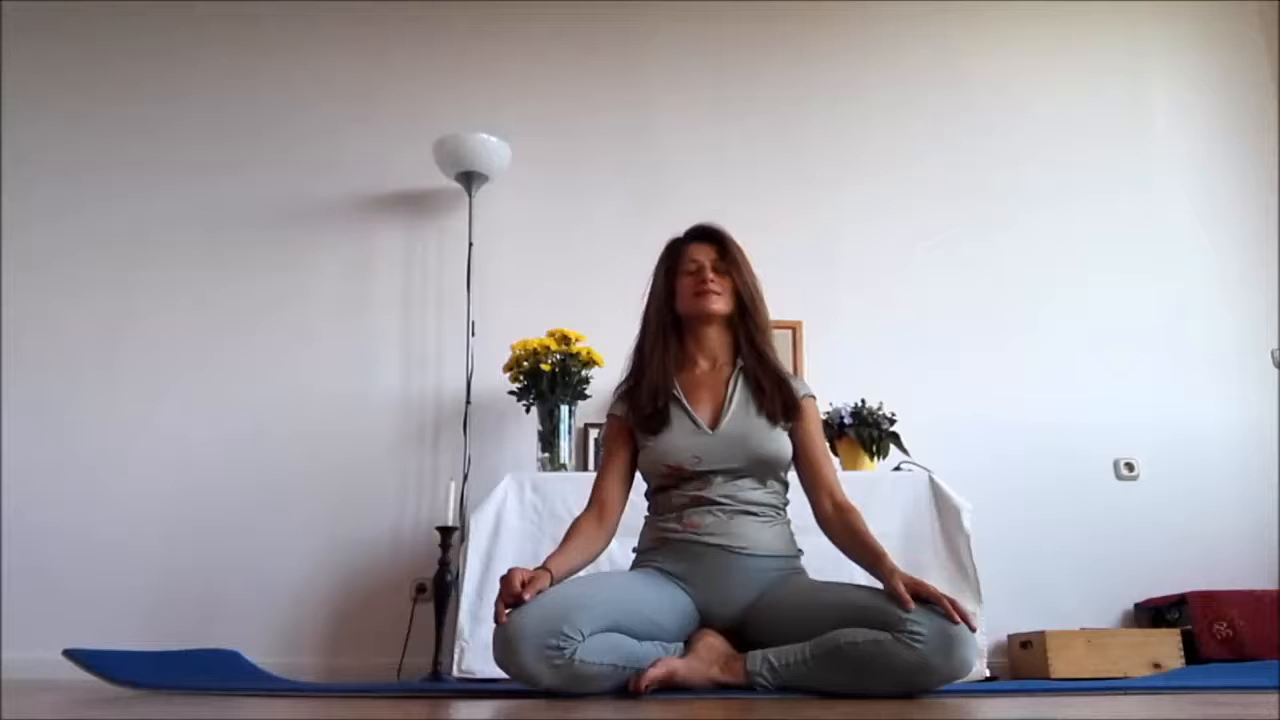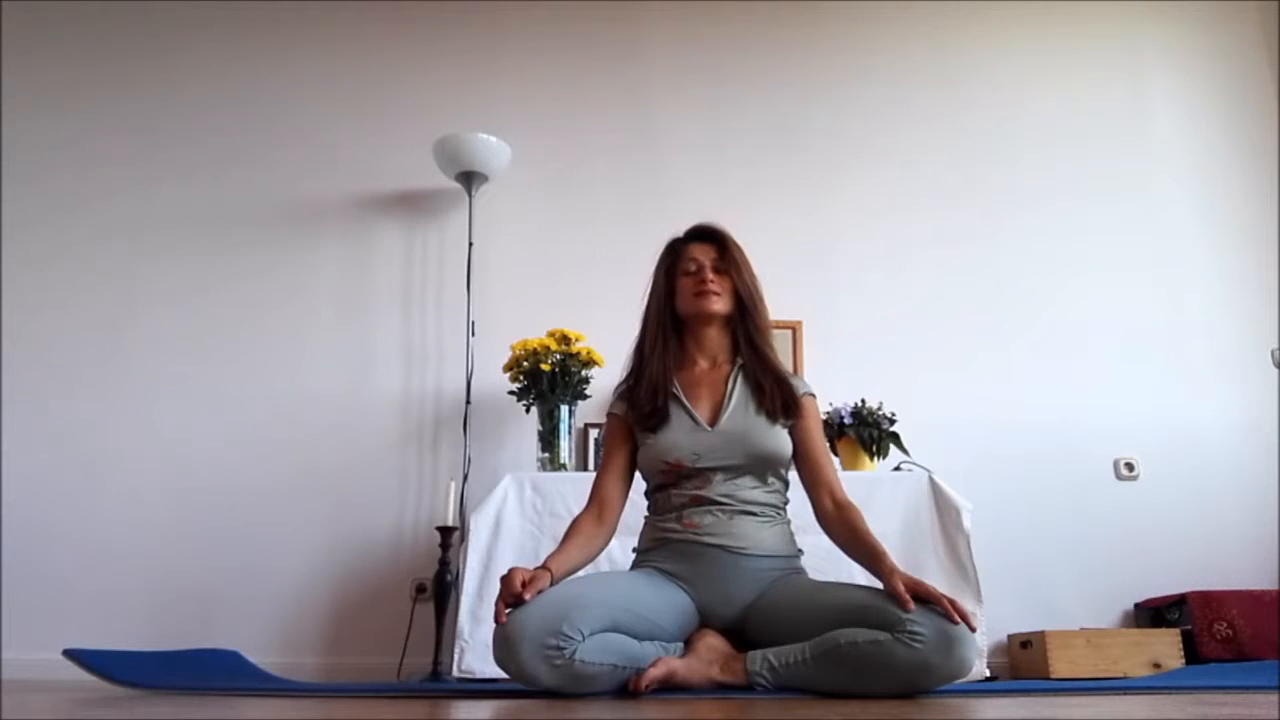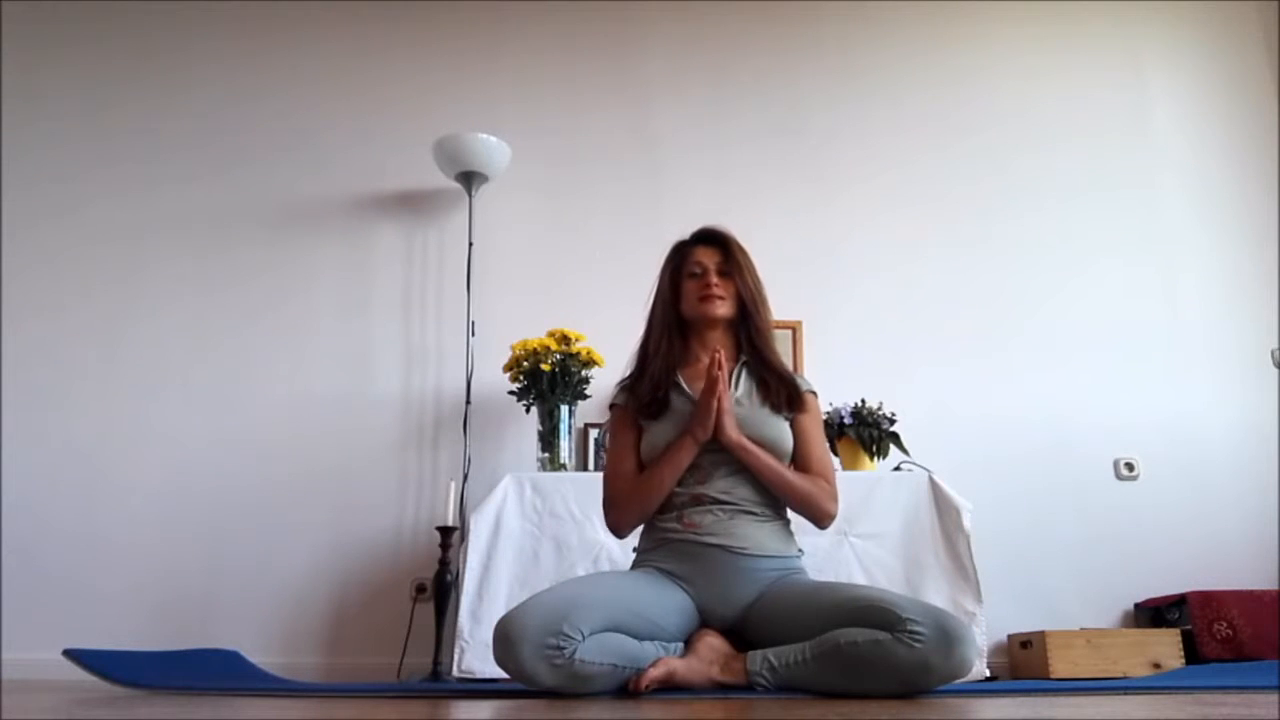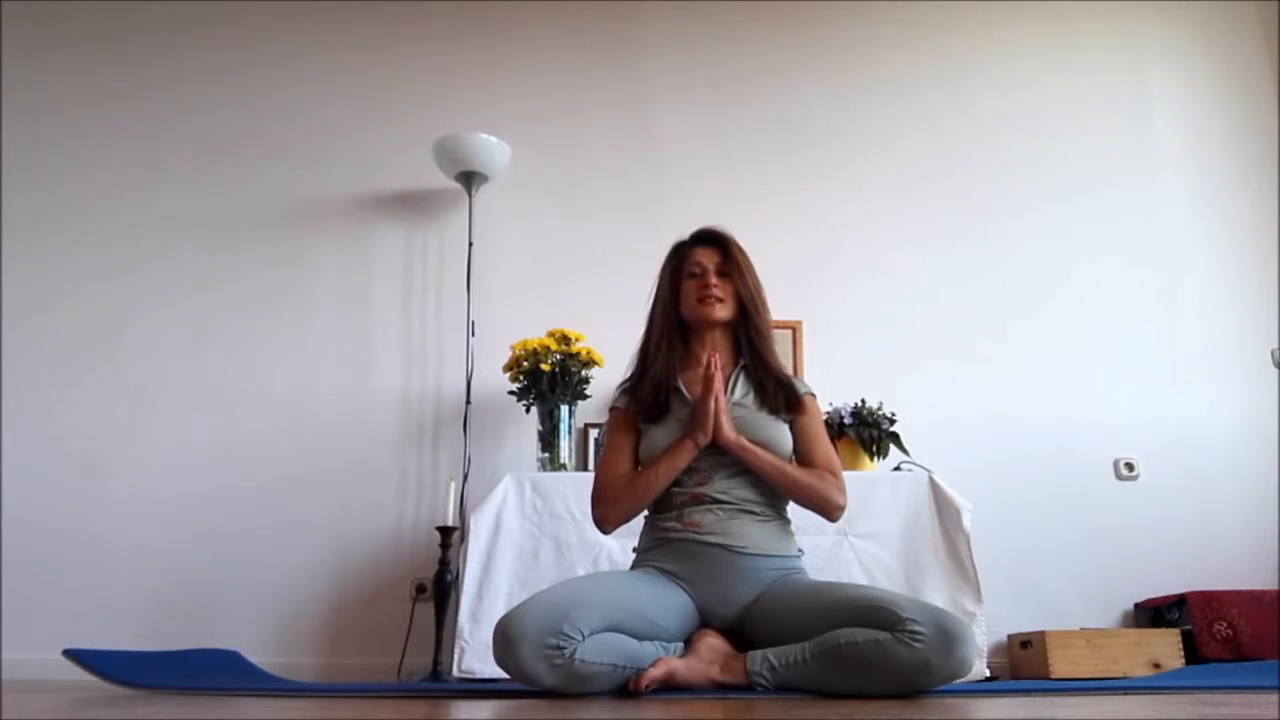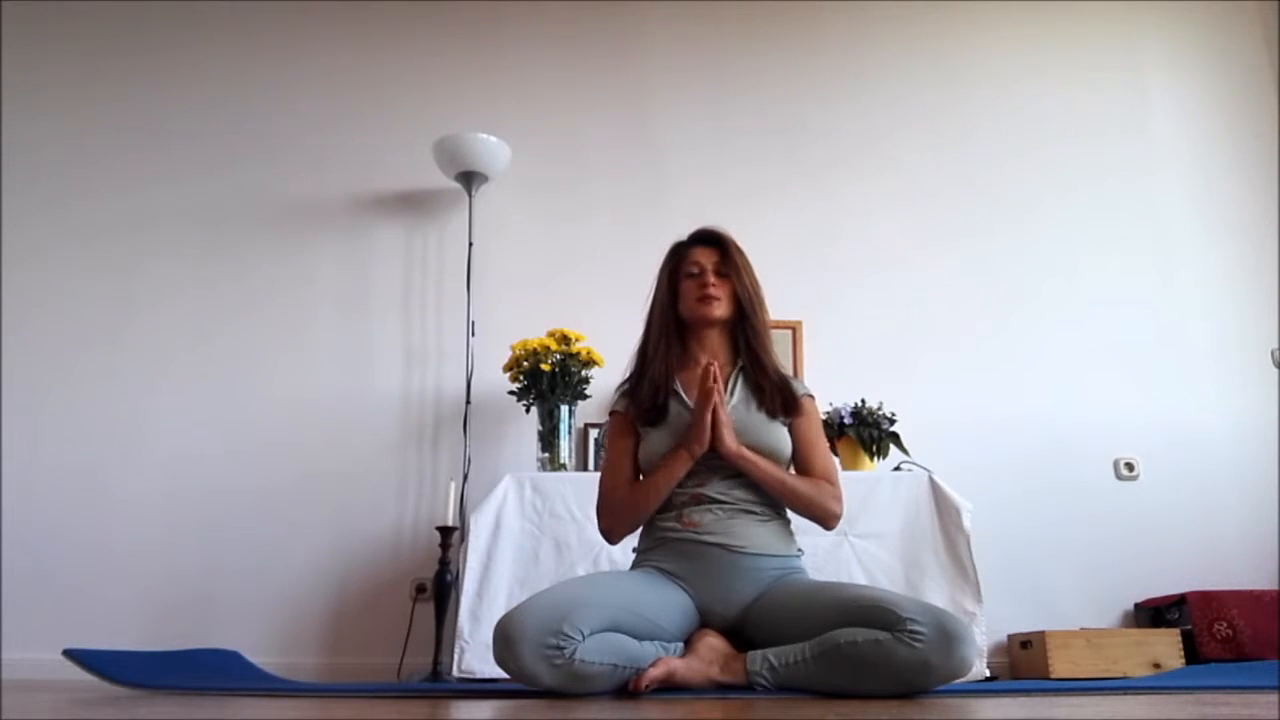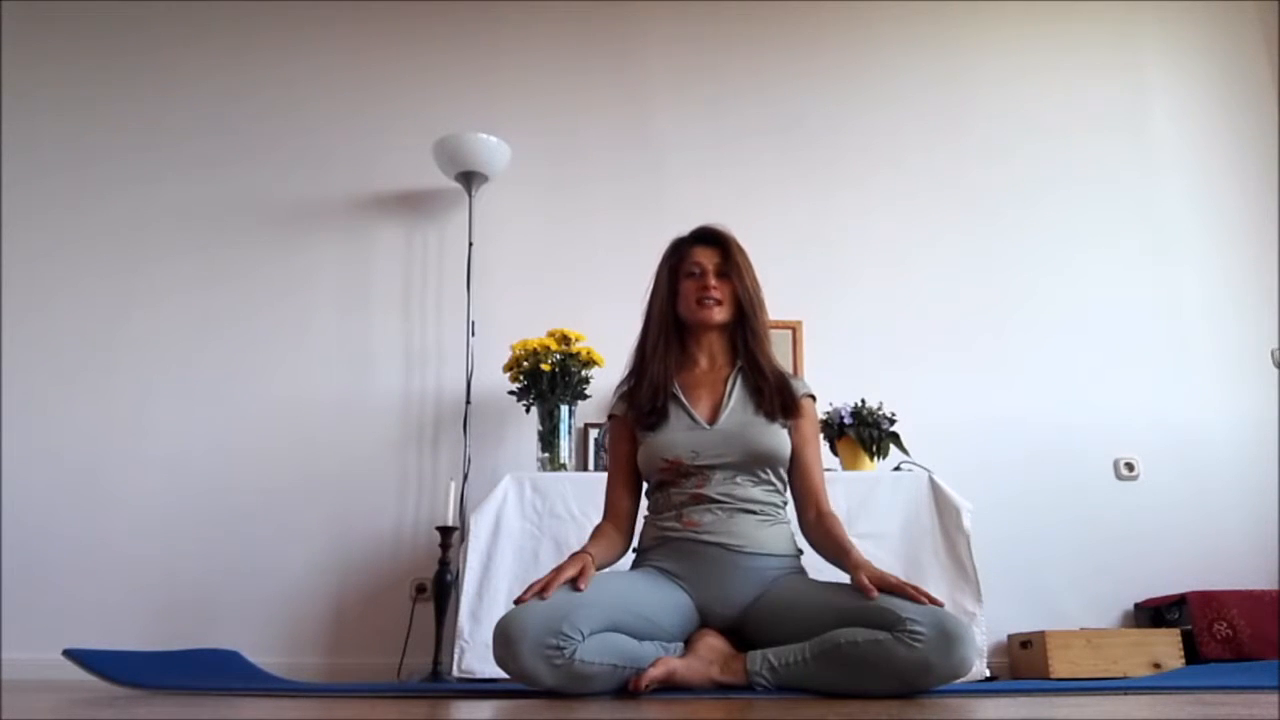
dt=0.7s
person 1, frame 1
left shoulder: (785, 391)
right shoulder: (637, 400)
left elbow: (832, 505)
right elbow: (602, 514)
left wrist: (890, 571)
right wrist: (546, 571)
left hip: (771, 578)
right hip: (668, 577)
left knee: (944, 645)
right knee: (523, 640)
left ankle: (731, 665)
right ankle: (711, 656)
person 1, frame 2
left shoulder: (785, 390)
right shoulder: (636, 399)
left elbow: (832, 503)
right elbow: (601, 512)
left wrist: (889, 571)
right wrist: (546, 571)
left hip: (771, 579)
right hip: (666, 578)
left knee: (945, 644)
right knee: (523, 640)
left ankle: (731, 666)
right ankle: (709, 657)
person 1, frame 3
left shoulder: (788, 389)
right shoulder: (638, 394)
left elbow: (825, 507)
right elbow: (620, 517)
left wrist: (734, 438)
right wrist: (694, 435)
left hip: (771, 578)
right hip: (668, 576)
left knee: (944, 644)
right knee: (522, 640)
left ankle: (732, 665)
right ankle: (712, 658)
person 1, frame 4
left shoulder: (787, 391)
right shoulder: (638, 396)
left elbow: (832, 500)
right elbow: (607, 513)
left wrist: (734, 439)
right wrist: (692, 439)
left hip: (770, 578)
right hip: (667, 577)
left knee: (945, 643)
right knee: (522, 638)
left ankle: (729, 664)
right ankle: (707, 654)
person 1, frame 5
left shoulder: (787, 393)
right shoulder: (637, 399)
left elbow: (829, 507)
right elbow: (612, 523)
left wrist: (735, 449)
right wrist: (688, 448)
left hip: (771, 580)
right hip: (667, 577)
left knee: (944, 643)
right knee: (522, 638)
left ankle: (730, 665)
right ankle: (706, 655)
person 1, frame 6
left shoulder: (786, 391)
right shoulder: (636, 400)
left elbow: (815, 513)
right elbow: (618, 522)
left wrist: (857, 562)
right wrist: (588, 557)
left hip: (771, 580)
right hip: (667, 577)
left knee: (945, 643)
right knee: (522, 639)
left ankle: (731, 665)
right ankle: (711, 657)
